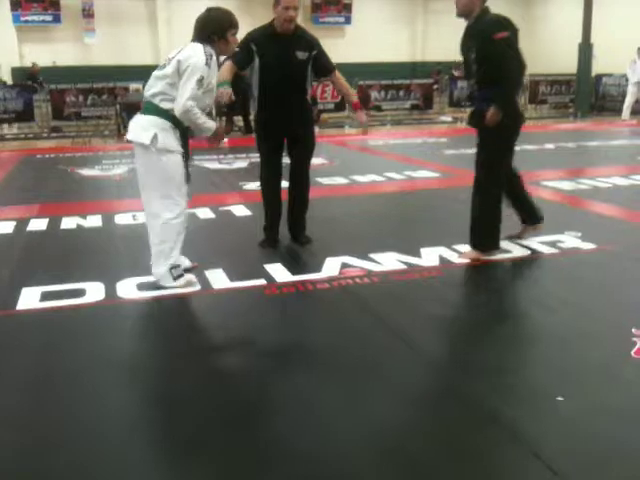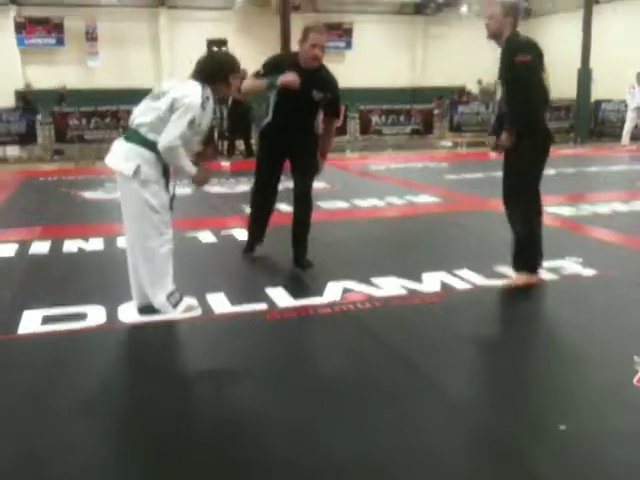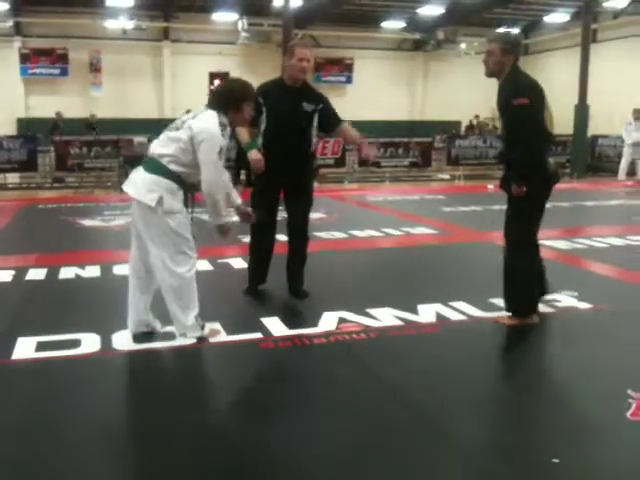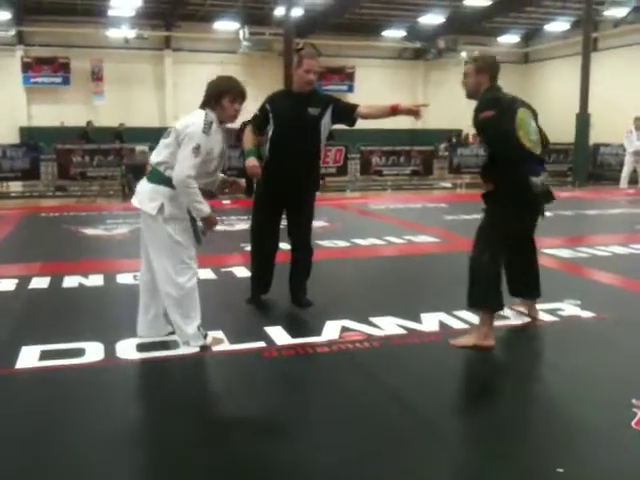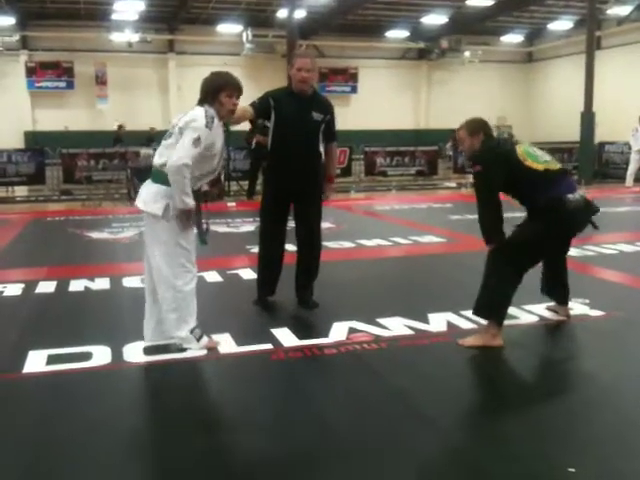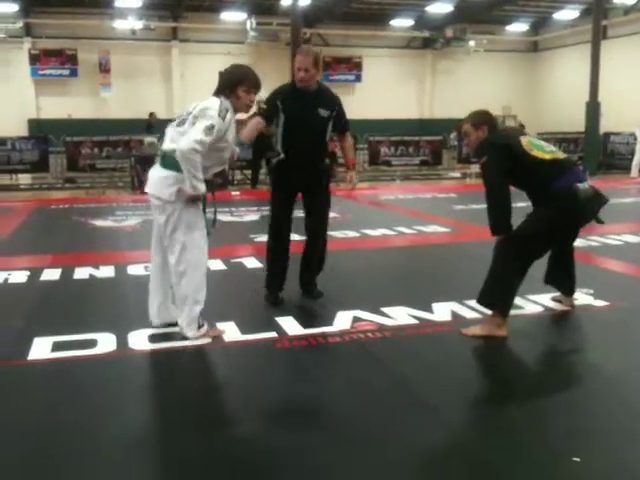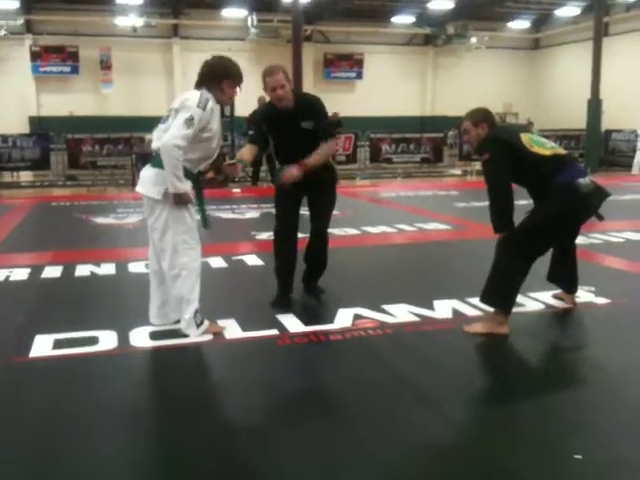
dt=0.7s
person 1, frame 1
left shoulder: (197, 54)
right shoulder: (200, 58)
right elbow: (185, 107)
left wrist: (206, 129)
right wrist: (211, 129)
left hip: (155, 131)
right hip: (159, 134)
left knee: (162, 202)
right knee: (170, 205)
left ankle: (168, 260)
right ankle: (166, 272)
person 1, frame 2
left shoulder: (189, 90)
right shoulder: (197, 99)
right elbow: (169, 143)
left wrist: (195, 151)
right wrist: (192, 172)
left hip: (134, 157)
right hip: (140, 162)
left knee: (143, 232)
right knee: (155, 232)
left ankle: (147, 297)
right ankle: (165, 300)
person 1, frame 3
left shoulder: (206, 120)
right shoulder: (213, 129)
left elbow: (217, 171)
right elbow: (211, 182)
left wrist: (237, 204)
right wrist: (221, 220)
left hip: (147, 185)
right hip: (161, 191)
left knee: (145, 260)
right knee: (179, 260)
left ankle: (140, 322)
right ankle: (190, 327)
person 1, frame 4
left shoulder: (210, 125)
right shoulder: (200, 128)
right elbow: (182, 176)
left wrist: (221, 180)
right wrist: (204, 212)
left hip: (160, 197)
right hip: (164, 199)
left knee: (158, 267)
right knee: (180, 268)
left ankle: (153, 325)
right ankle: (193, 335)
person 1, frame 5
left shoulder: (204, 119)
right shoulder: (204, 122)
left elbow: (181, 161)
right elbow: (178, 164)
right wrist: (186, 204)
left hip: (161, 196)
right hip: (168, 199)
left knee: (162, 268)
right knee: (179, 269)
left ankle: (159, 331)
right ankle: (187, 336)
person 1, frame 6
left shoulder: (213, 108)
right shoulder: (220, 113)
left elbow: (174, 130)
right elbow: (188, 148)
right wrist: (197, 188)
left hip: (165, 178)
right hip: (175, 183)
left knee: (168, 251)
right knee: (191, 253)
left ankle: (164, 313)
right ankle: (193, 324)
person 1, frame 7
left shoulder: (203, 104)
right shoulder: (201, 104)
left elbow: (164, 136)
right elbow: (172, 145)
right wrist: (178, 188)
left hip: (159, 181)
right hip: (167, 183)
left knee: (164, 250)
right knee: (184, 252)
left ankle: (164, 313)
right ankle: (192, 321)
person 2, frame 1
left shoulder: (495, 26)
right shoulder: (472, 31)
left elbow: (514, 68)
left wrist: (499, 107)
right wrist: (480, 106)
left hip: (500, 115)
right hip: (487, 111)
left knee: (487, 176)
right knee: (501, 170)
left ankle: (484, 244)
right ankle: (530, 218)
person 2, frame 2
left shoulder: (522, 48)
right shoulder: (510, 49)
left elbow: (529, 95)
left wrist: (511, 131)
right wrist: (503, 130)
left hip: (529, 138)
right hip: (520, 137)
left knee: (523, 199)
right knee: (515, 197)
left ankle: (528, 268)
right ankle: (527, 257)
person 2, frame 3
left shoulder: (521, 88)
right shoulder: (511, 84)
left elbow: (529, 138)
left wrist: (520, 179)
right wrist: (515, 176)
left hip: (530, 178)
right hip: (527, 175)
left knee: (519, 240)
right knee: (521, 237)
left ankle: (524, 310)
right ankle: (535, 291)
person 2, frame 4
left shoulder: (489, 105)
right shoulder: (517, 104)
left elbow: (501, 147)
right elbow: (541, 142)
left wrist: (490, 176)
left hip: (513, 191)
right hip: (533, 188)
left knee: (486, 252)
right knee: (520, 245)
left ankle: (484, 331)
right ankle: (530, 304)
person 2, frame 5
left shoulder: (485, 156)
right shoulder: (509, 149)
left elbow: (488, 203)
left wrist: (494, 240)
right wrist: (528, 231)
left hip: (557, 211)
right hip: (575, 206)
left knee: (504, 258)
right knee: (553, 251)
left ankle: (492, 332)
right ankle: (562, 304)
person 2, frame 6
left shoulder: (491, 147)
right shoulder: (514, 140)
left elbow: (497, 195)
left wrist: (501, 232)
left hip: (564, 200)
right hip: (584, 195)
left knee: (512, 248)
right knee: (560, 240)
left ankle: (496, 323)
right ankle: (567, 295)
person 2, frame 7
left shoulder: (492, 145)
right shoulder: (513, 138)
left elbow: (500, 192)
left wrist: (504, 229)
left hip: (566, 195)
right hip: (585, 190)
left knee: (514, 246)
right knee: (562, 237)
left ankle: (498, 320)
right ankle: (568, 292)
person 3, frame 1
left shoulder: (308, 42)
right shoulder: (257, 39)
left elbow: (332, 74)
right elbow: (232, 63)
left wrist: (356, 106)
right wrist: (223, 84)
left hip: (301, 117)
right hip: (268, 118)
left knee: (301, 175)
right knee: (270, 175)
left ankle: (298, 229)
right ankle: (271, 232)
person 3, frame 2
left shoulder: (327, 81)
right shoulder: (279, 63)
left elbow: (330, 120)
right elbow: (246, 87)
left wrist: (322, 153)
right wrist: (275, 82)
left hip: (305, 142)
right hip: (273, 137)
left knee: (303, 196)
right knee: (263, 189)
left ankle: (300, 252)
right ankle: (253, 238)
person 3, frame 3
left shoulder: (315, 98)
right shoulder: (265, 91)
left elbow: (338, 126)
right elbow: (242, 123)
left wrist: (361, 143)
right wrist: (251, 148)
left hip: (301, 172)
right hip: (268, 169)
left knee: (298, 228)
right knee: (262, 225)
left ankle: (295, 283)
right ankle: (255, 281)
person 3, frame 4
left shoulder: (326, 103)
right shoulder: (275, 101)
left elbow: (362, 111)
right elbow: (252, 130)
left wrist: (399, 109)
right wrist: (250, 155)
left hip: (304, 183)
right hip: (271, 180)
left knee: (301, 238)
right knee: (263, 234)
left ankle: (298, 291)
right ankle: (258, 290)
person 3, frame 5
left shoulder: (324, 106)
right shoulder: (275, 98)
left elbow: (330, 145)
right elbow: (248, 111)
left wrist: (329, 179)
left hip: (310, 182)
right hip: (277, 180)
left knee: (310, 239)
right knee: (271, 237)
left ankle: (305, 292)
right ankle: (265, 292)
person 3, frame 6
left shoulder: (330, 99)
right shoulder: (282, 94)
left elbow: (343, 135)
right elbow: (259, 121)
left wrist: (350, 168)
right wrist: (239, 143)
left hip: (316, 172)
right hip: (285, 170)
left knee: (317, 229)
right knee: (279, 227)
left ankle: (308, 282)
right ankle: (273, 286)
person 3, frame 7
left shoulder: (312, 104)
right shoulder: (264, 115)
left elbow: (330, 145)
right elbow: (252, 146)
left wrist: (301, 168)
right wrist: (238, 162)
left hip: (320, 175)
right hip: (286, 176)
left knee: (319, 230)
right knee: (284, 231)
left ankle: (311, 280)
right ankle: (284, 290)
